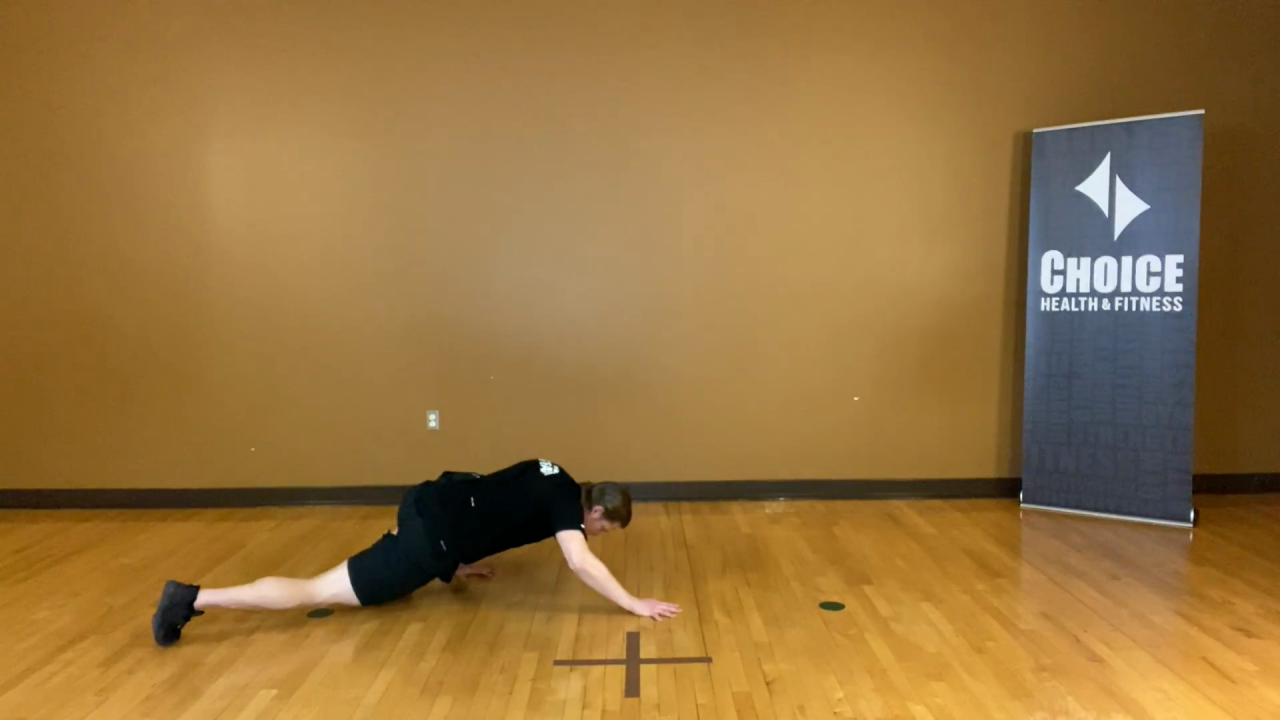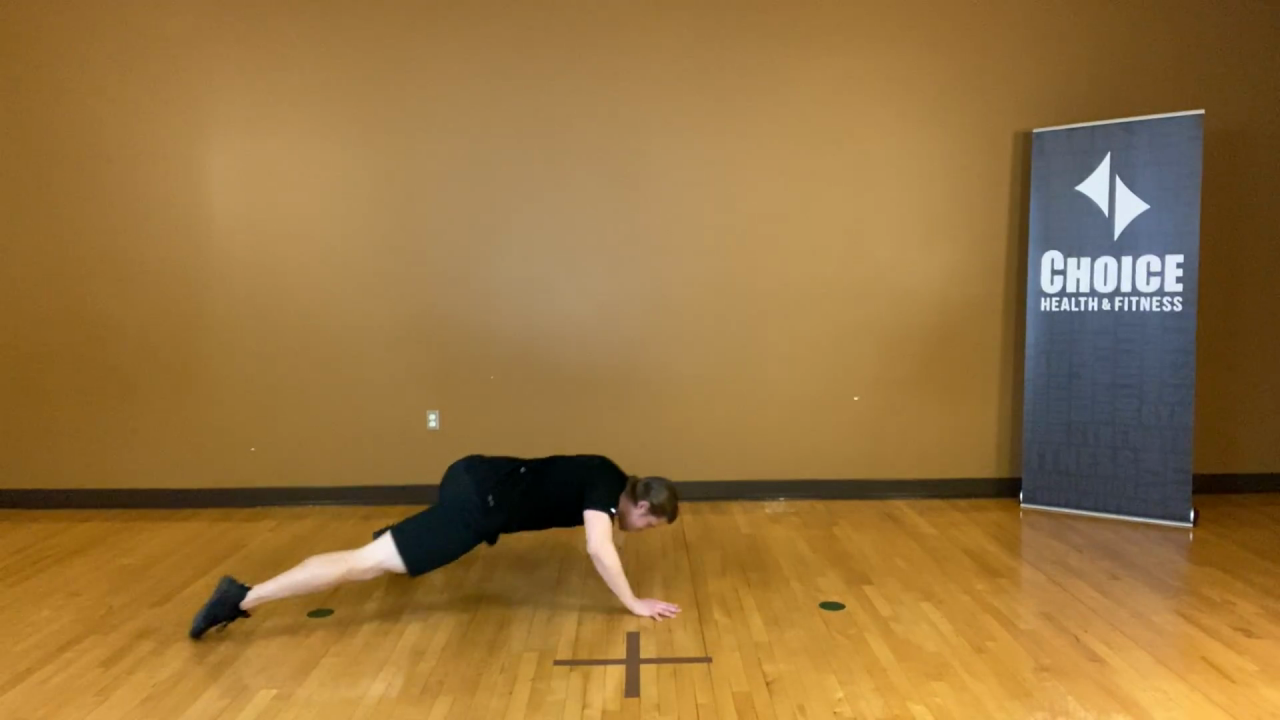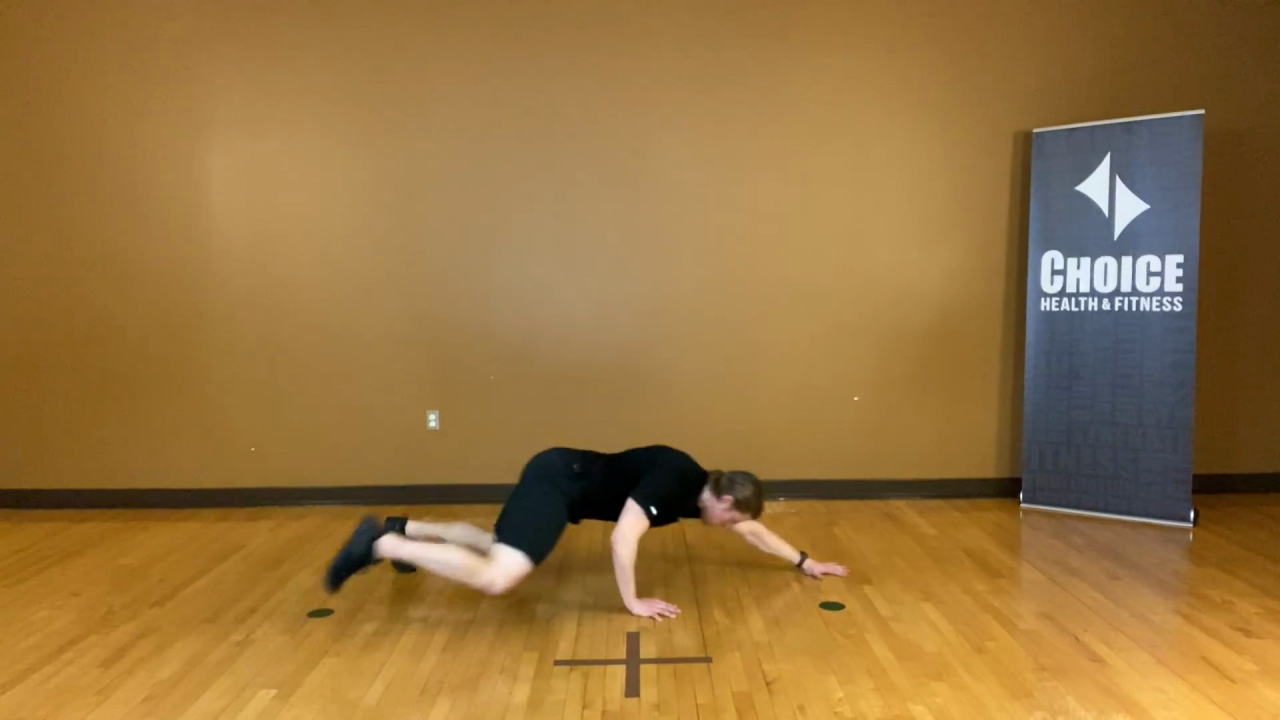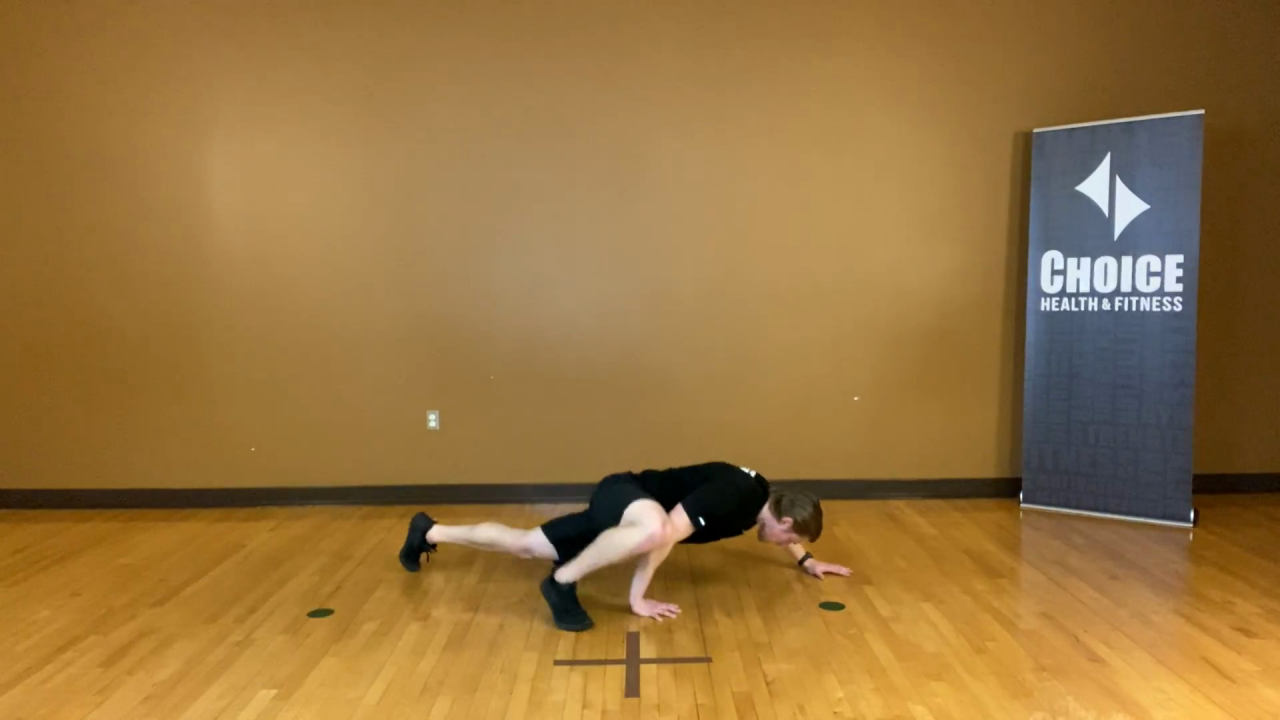
dt=0.4s
person 1, frame 1
left shoulder: (548, 475)
right shoulder: (565, 500)
right elbow: (580, 562)
left wrist: (464, 560)
right wrist: (634, 603)
left hip: (427, 498)
right hip: (430, 545)
right knee: (318, 591)
left ankle: (392, 543)
right ankle: (192, 598)
person 1, frame 2
left shoulder: (605, 477)
right shoulder: (607, 483)
right elbow: (599, 548)
right wrist: (633, 602)
left hip: (475, 474)
right hip: (477, 501)
right knee: (364, 563)
left ankle: (393, 535)
right ankle: (243, 598)
person 1, frame 3
left shoulder: (701, 487)
right shoulder: (673, 479)
left elbow: (751, 527)
right elbow: (623, 538)
left wrist: (803, 561)
right wrist: (632, 601)
left hip: (560, 480)
right hip: (558, 477)
left knee: (495, 543)
right knee: (496, 577)
left ankle: (402, 530)
right ankle: (378, 543)
person 1, frame 4
left shoulder: (762, 496)
right shoulder: (733, 496)
left elbow: (775, 531)
right elbow: (666, 532)
left wrist: (805, 561)
right wrist: (638, 599)
left hip: (620, 503)
right hip: (620, 495)
left knee: (524, 543)
right knee: (651, 529)
left ankle: (428, 532)
right ankle: (562, 582)
